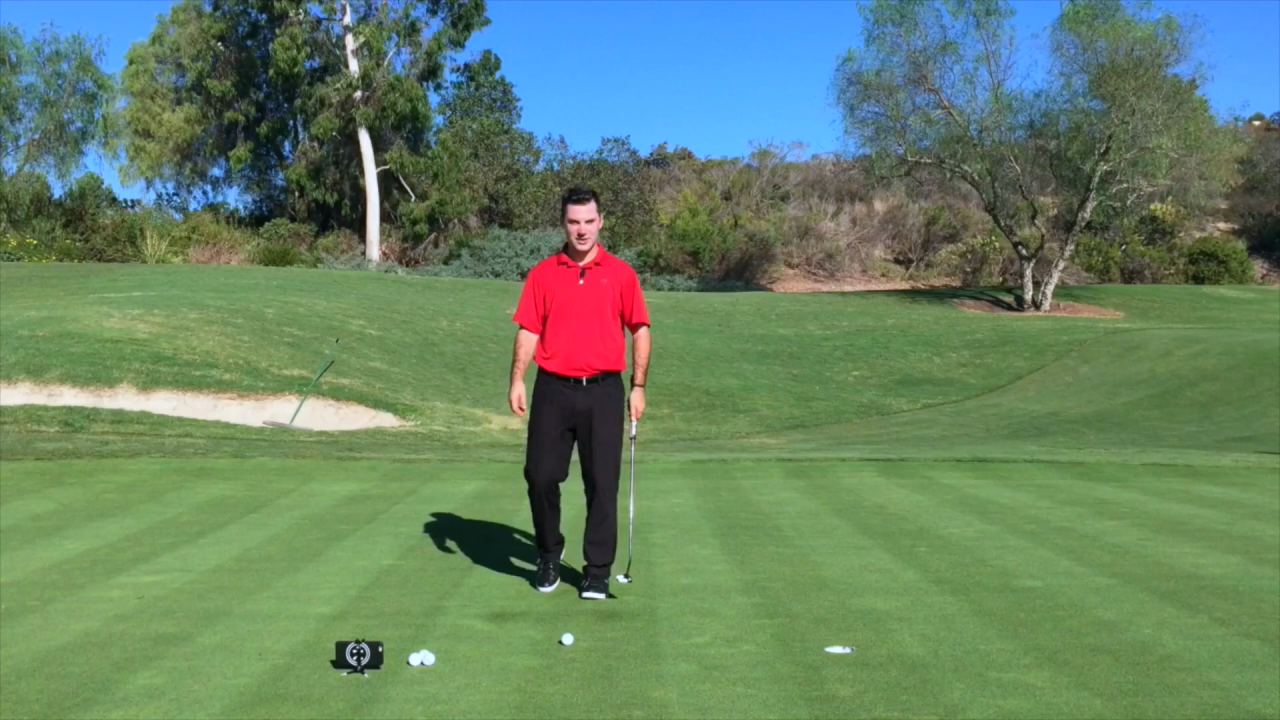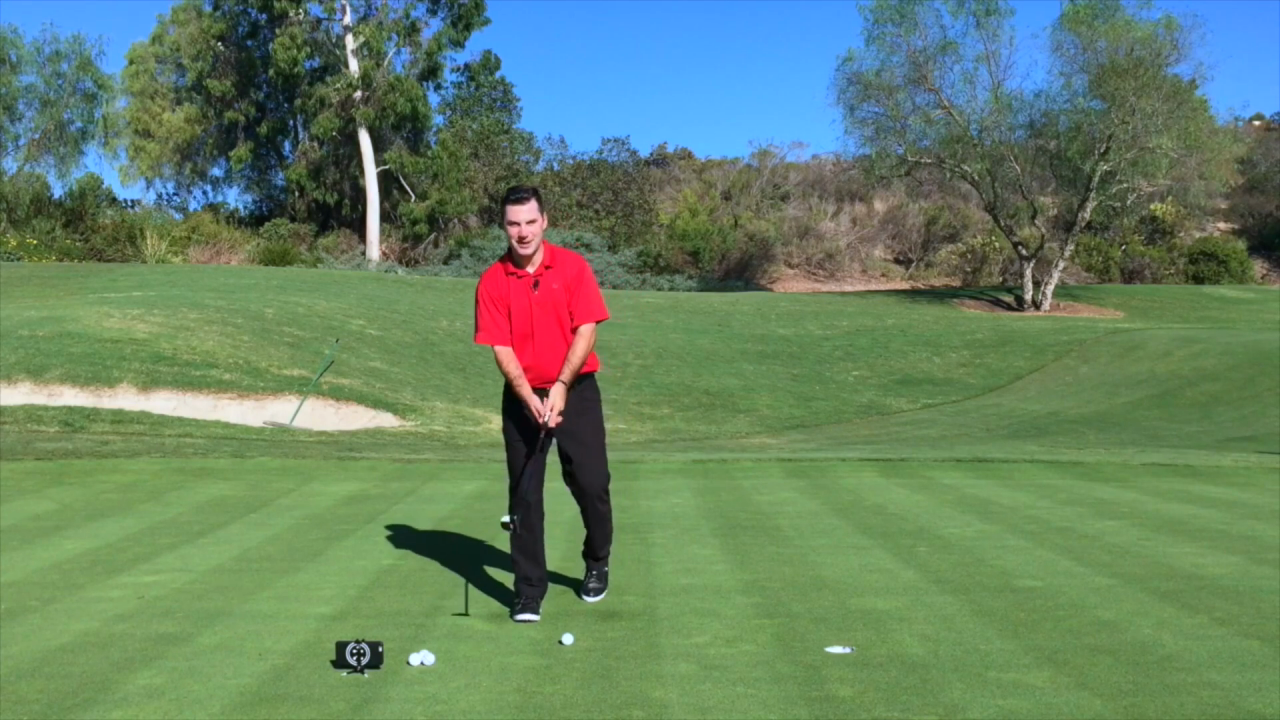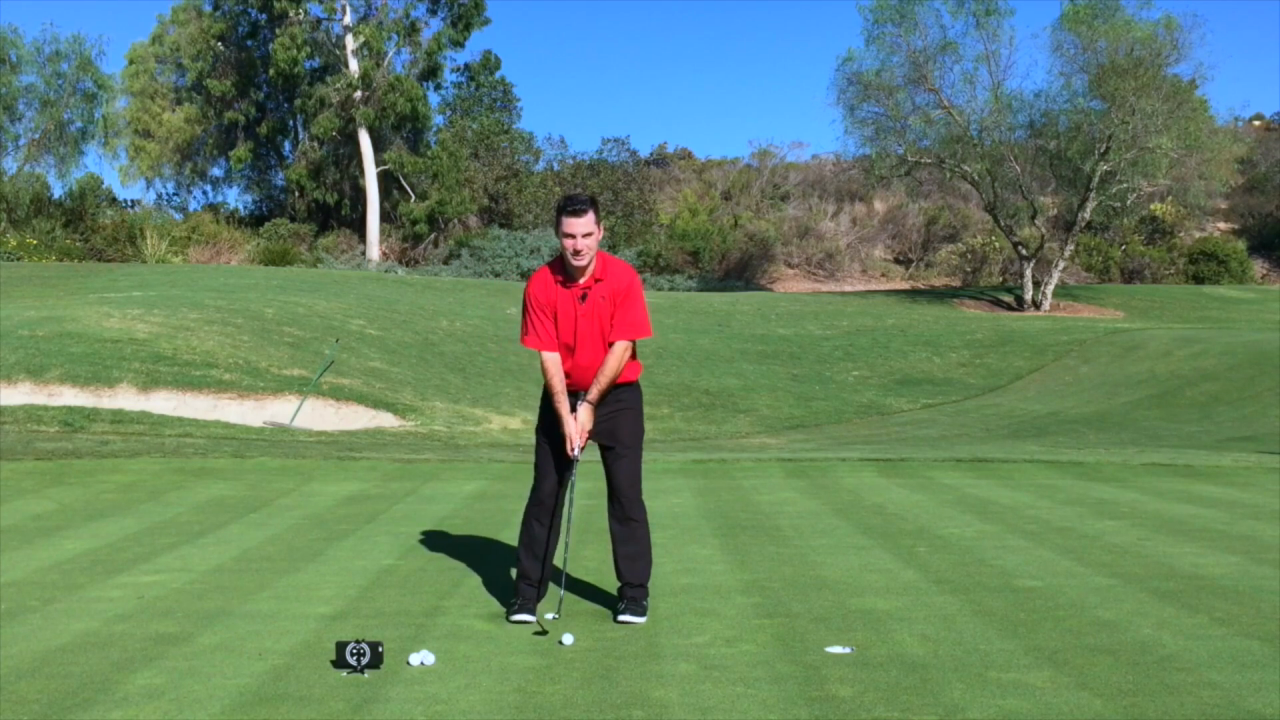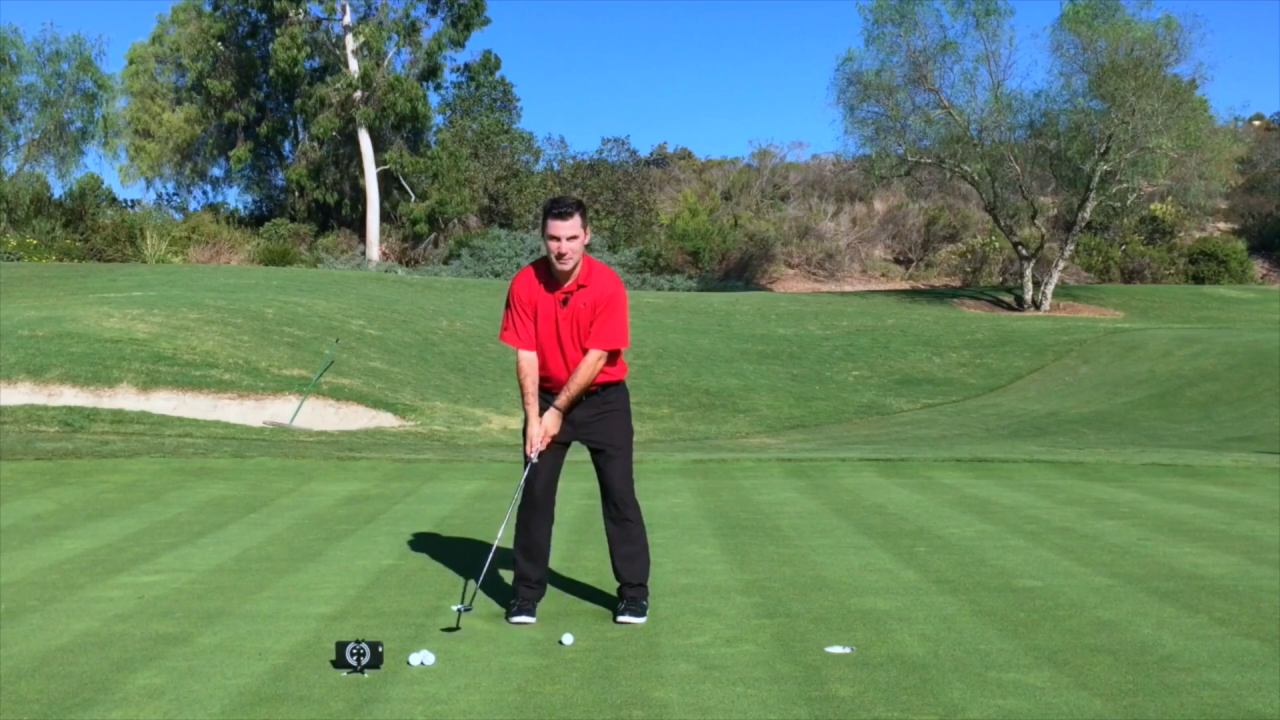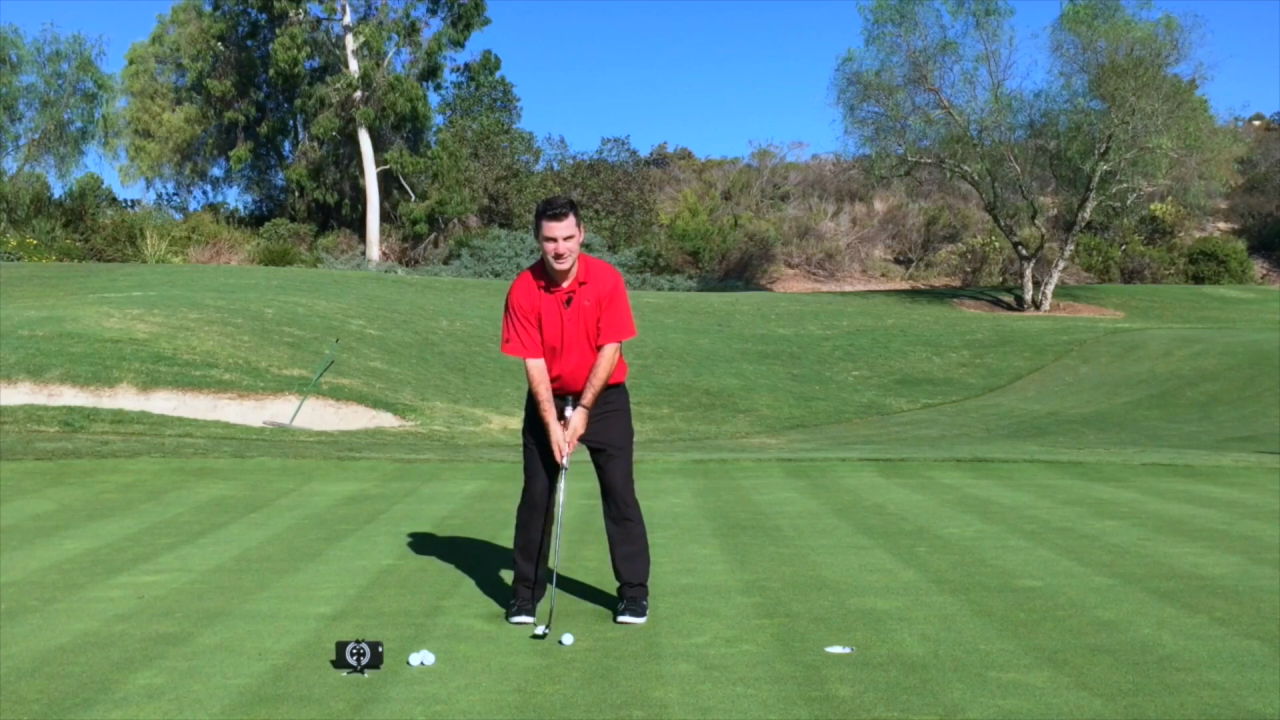
dt=1s
person 1, frame 1
left shoulder: (622, 274)
right shoulder: (542, 273)
left elbow: (640, 330)
right elbow: (528, 331)
left wrist: (638, 386)
right wrist: (517, 379)
left hip: (603, 391)
right hip: (553, 389)
left knee: (602, 484)
right knee: (540, 476)
left ankle: (597, 570)
right ankle: (549, 550)
person 1, frame 2
left shoulder: (573, 267)
right shoulder: (491, 282)
left elbow: (586, 331)
right elbow: (501, 348)
left wrist: (560, 386)
right wrist: (530, 398)
left hip: (577, 390)
right hip: (522, 397)
left knee: (591, 483)
right knee: (525, 493)
left ankle: (597, 561)
right ankle: (529, 589)
person 1, frame 3
left shoulder: (624, 278)
right shoulder: (539, 285)
left elbow: (623, 348)
right elbow: (548, 355)
left wrist: (589, 403)
right wrist: (566, 415)
left hip: (617, 396)
right hip: (561, 396)
left knee: (626, 494)
right knee: (545, 493)
left ankle: (634, 591)
right ankle: (528, 589)
person 1, frame 4
left shoulder: (608, 285)
right shoulder: (524, 284)
left elbow: (596, 357)
right elbow: (526, 354)
left wrist: (559, 411)
right wrist: (534, 416)
left hip: (604, 399)
right hip: (545, 397)
left knee: (619, 493)
right knee: (535, 494)
left ankle: (634, 591)
right ankle: (527, 591)
person 1, frame 5
left shoulder: (607, 280)
right shoulder: (523, 290)
left elbow: (610, 350)
right elbow: (533, 362)
left wrist: (582, 410)
right wrist: (552, 423)
left hip: (605, 399)
right hip: (549, 399)
left knee: (620, 493)
right knee: (537, 495)
left ankle: (634, 592)
right ankle: (526, 591)
